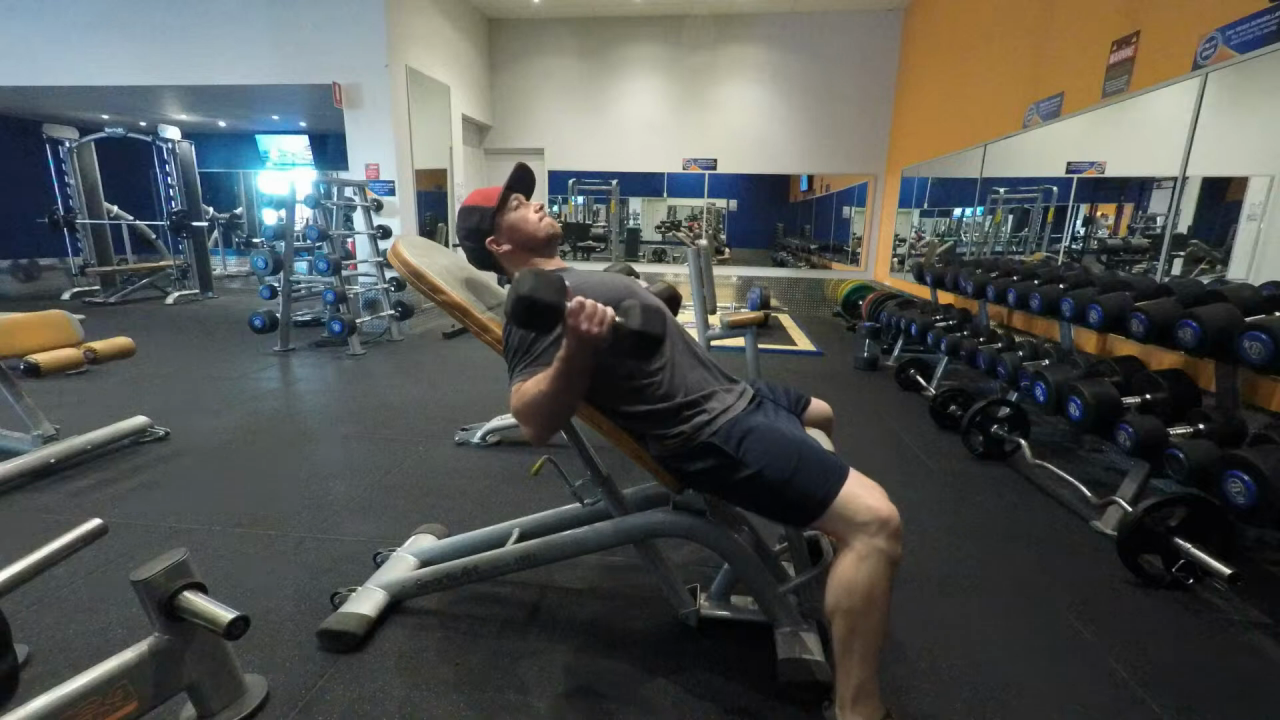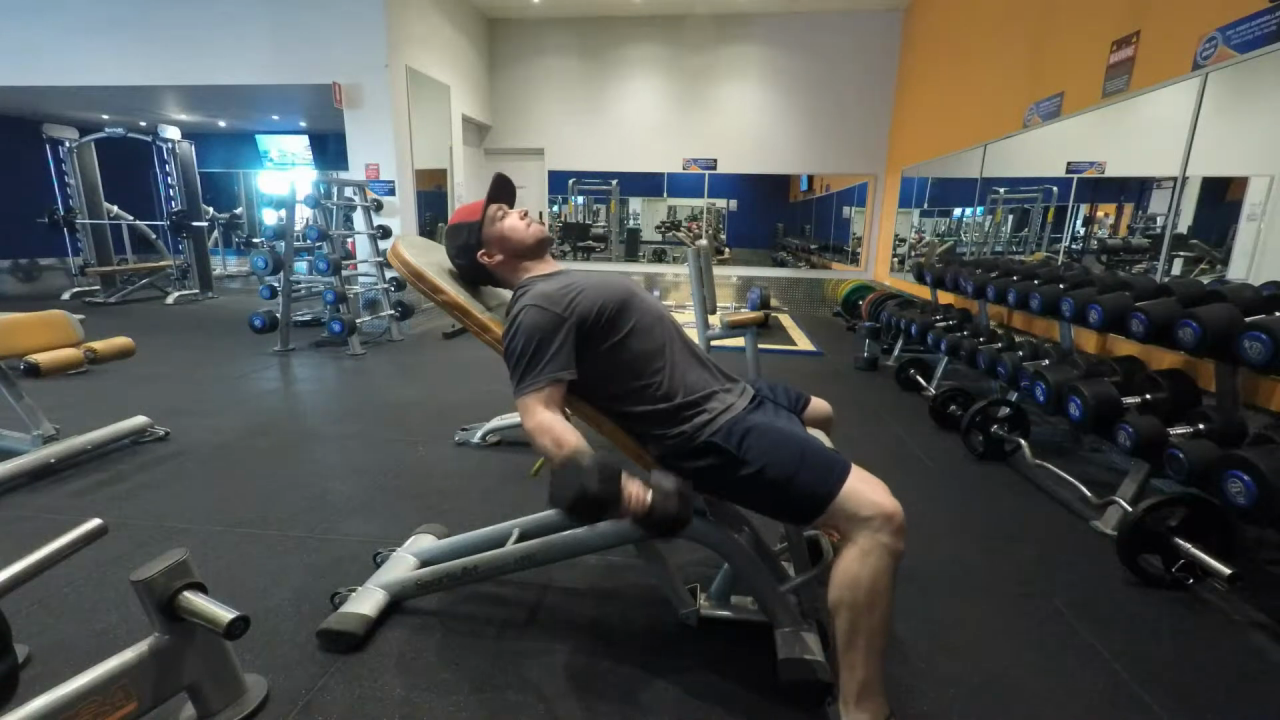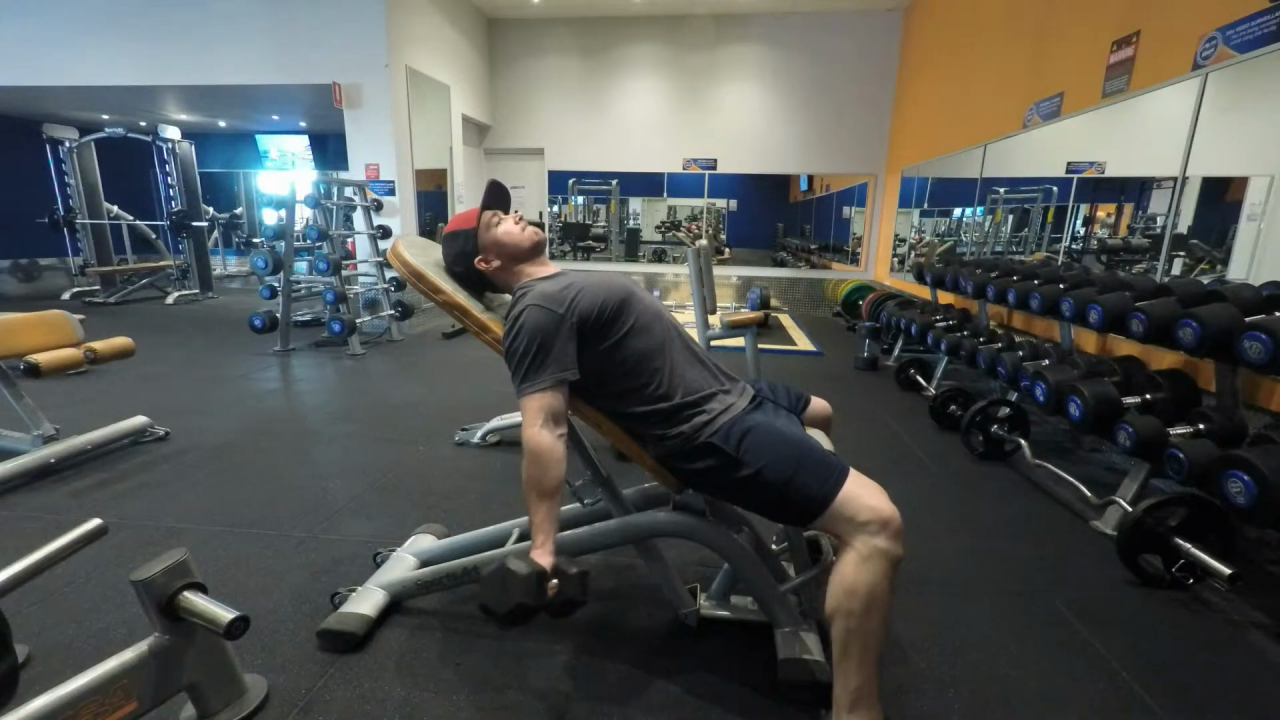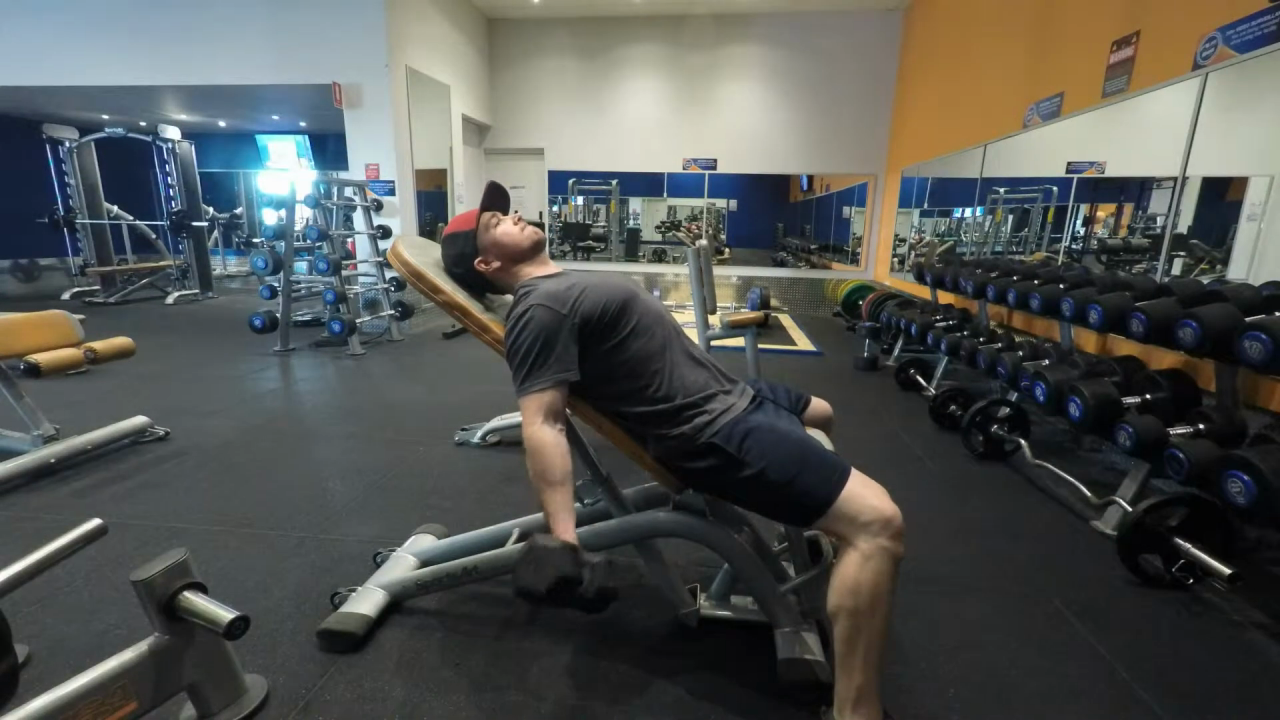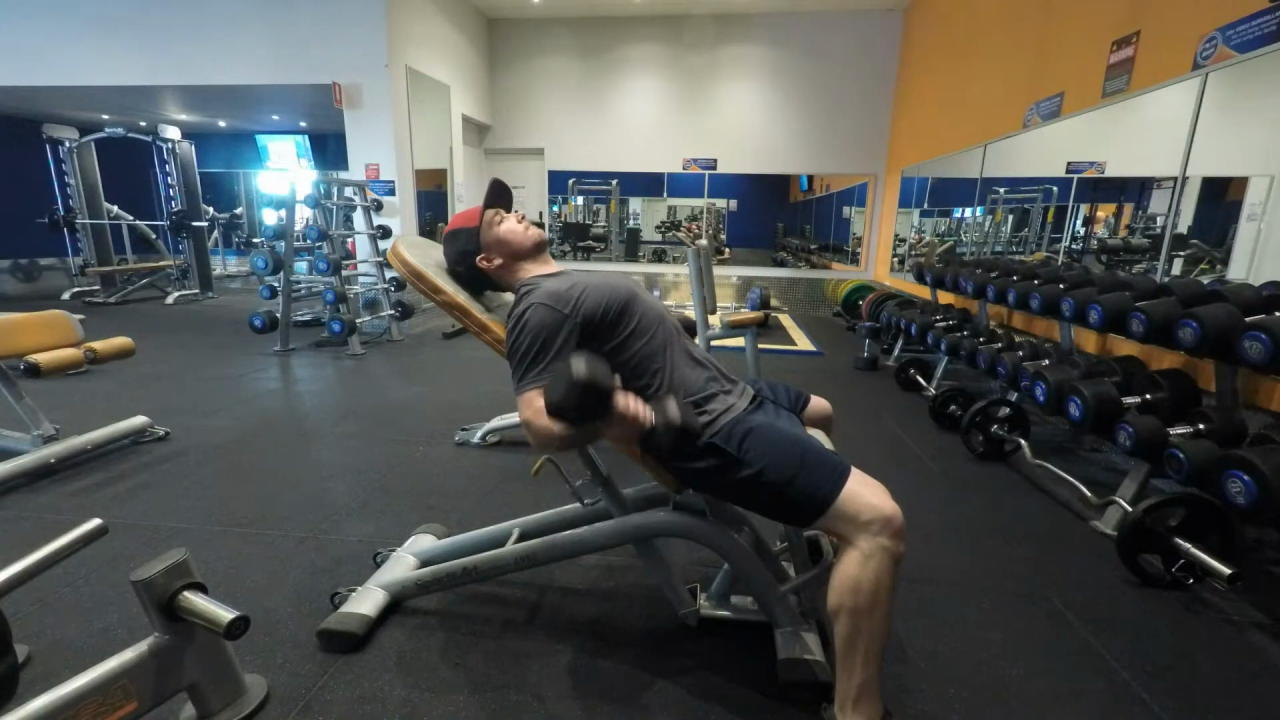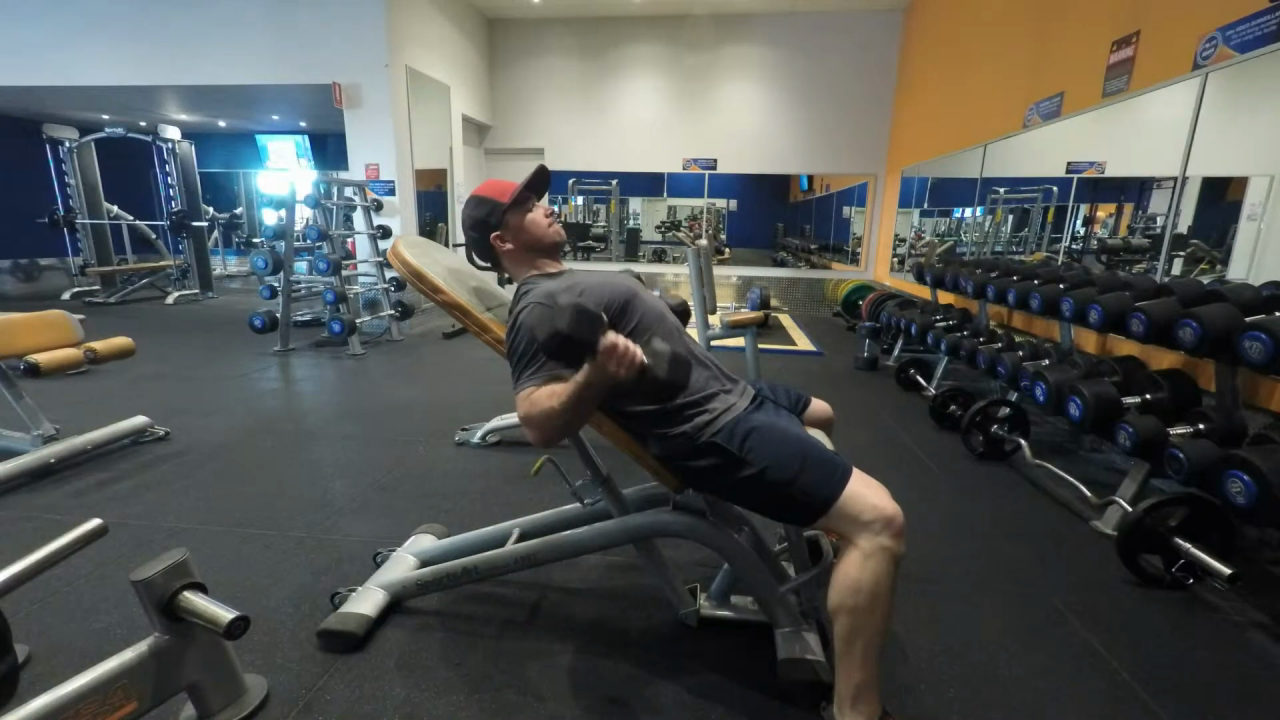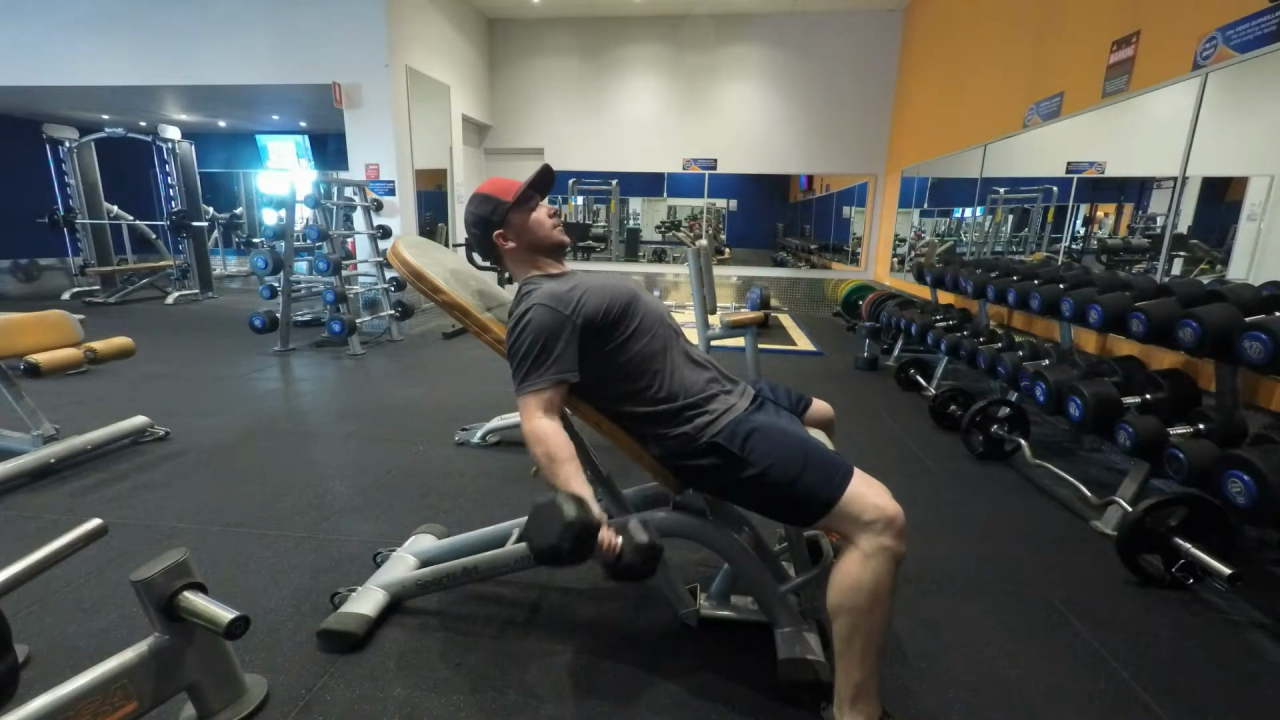
dt=0.7s
person 1, frame 1
left shoulder: (563, 279)
right elbow: (535, 420)
left wrist: (647, 302)
right wrist: (576, 345)
left hip: (731, 396)
right hip: (711, 433)
left knee: (820, 416)
right knee: (874, 520)
left ankle: (808, 531)
person 1, frame 2
left shoulder: (560, 283)
right shoulder: (537, 310)
right elbow: (541, 415)
left hip: (731, 396)
right hip: (712, 433)
left knee: (819, 414)
right knee: (877, 516)
left ankle: (804, 528)
person 1, frame 3
left shoulder: (561, 284)
right shoulder: (539, 310)
right elbow: (544, 427)
right wrist: (544, 547)
left hip: (732, 394)
right hip: (713, 432)
left knee: (819, 414)
right knee: (875, 522)
left ankle: (801, 526)
person 1, frame 4
left shoulder: (563, 284)
right shoulder: (539, 309)
right elbow: (542, 423)
right wrist: (564, 535)
left hip: (731, 395)
right hip: (712, 432)
left knee: (820, 415)
right knee: (877, 522)
person 1, frame 5
left shoulder: (561, 284)
right shoulder: (541, 308)
right elbow: (538, 416)
left wrist: (669, 330)
right wrist: (601, 416)
left hip: (730, 394)
right hip: (714, 430)
left knee: (820, 414)
right knee: (876, 521)
person 1, frame 6
left shoulder: (563, 281)
right shoulder: (539, 307)
right elbow: (539, 419)
left wrist: (658, 316)
right wrist: (597, 372)
left hip: (731, 395)
right hip: (712, 430)
left knee: (821, 416)
right knee: (878, 520)
left ankle: (803, 529)
person 1, frame 7
left shoulder: (565, 282)
right shoulder: (542, 309)
right elbow: (540, 420)
right wrist: (585, 508)
left hip: (730, 395)
right hip: (713, 432)
left knee: (821, 418)
right knee: (879, 520)
left ankle: (806, 527)
